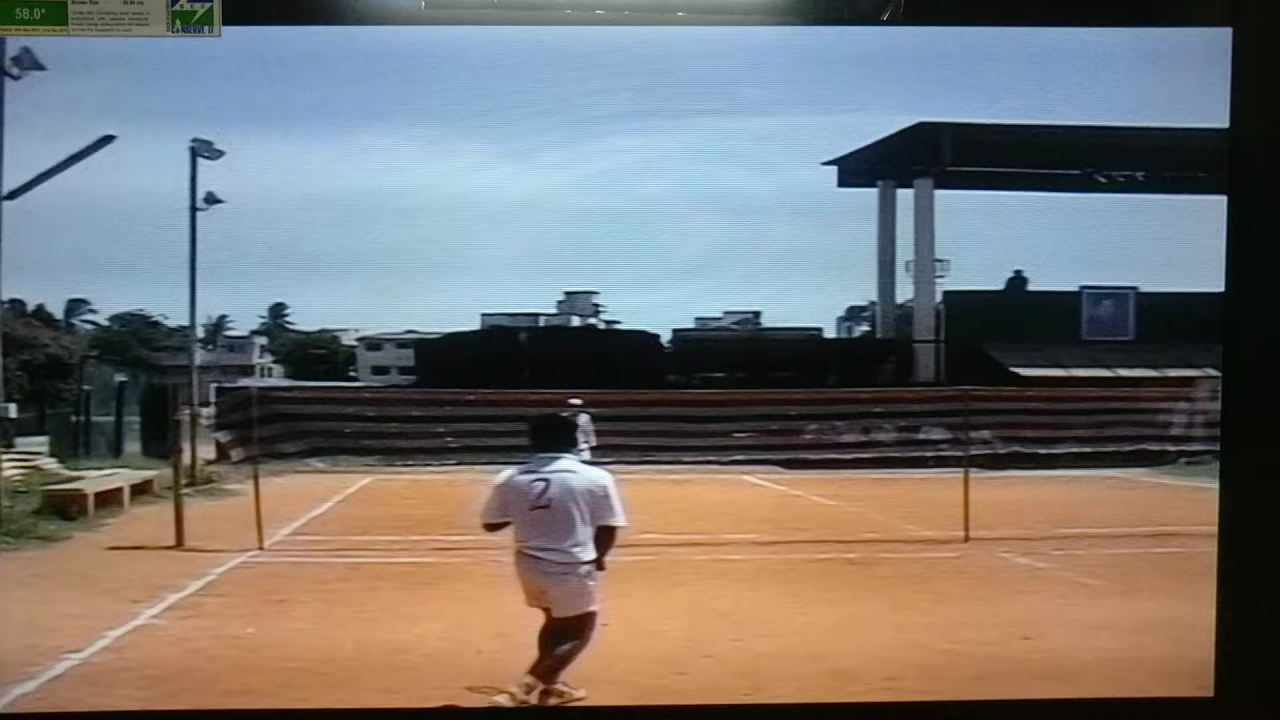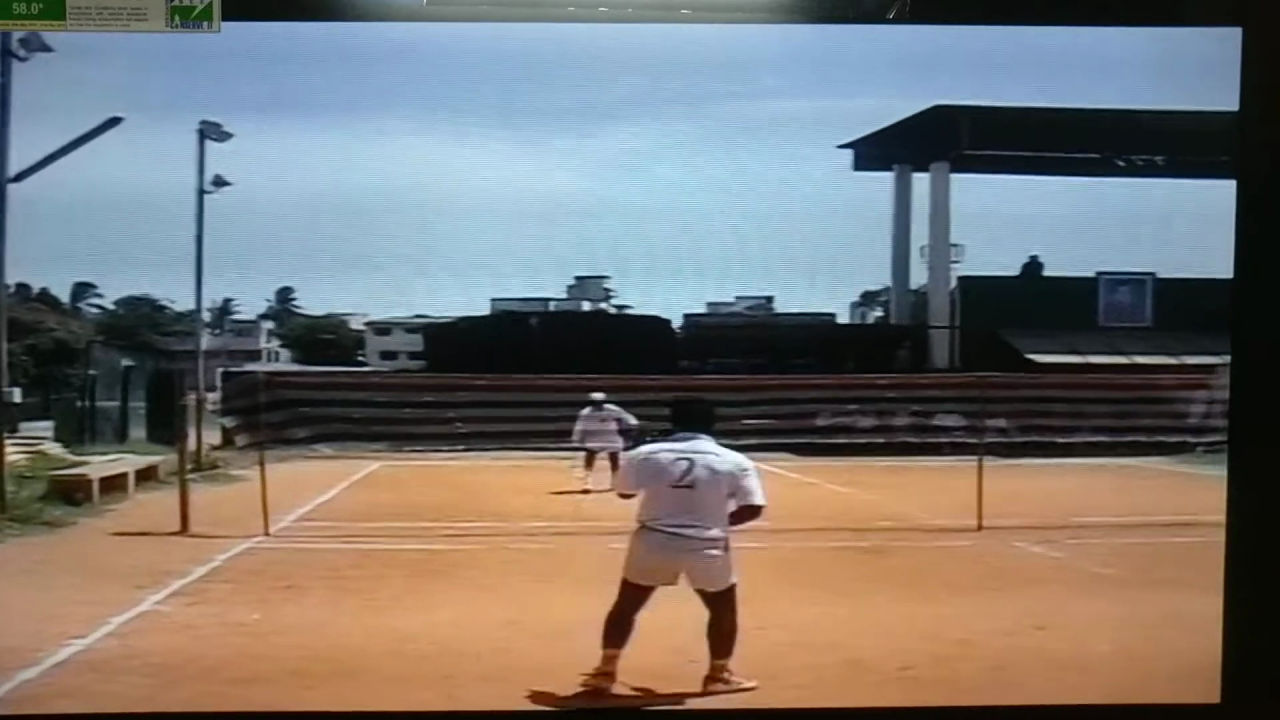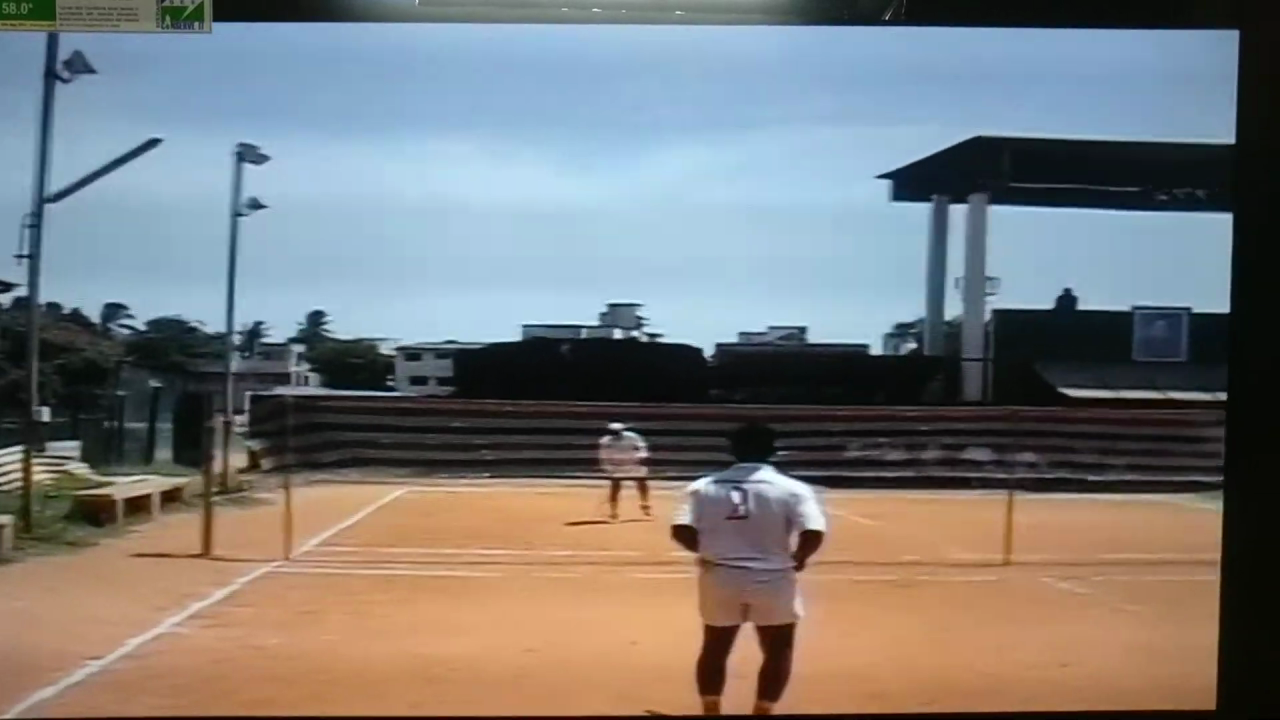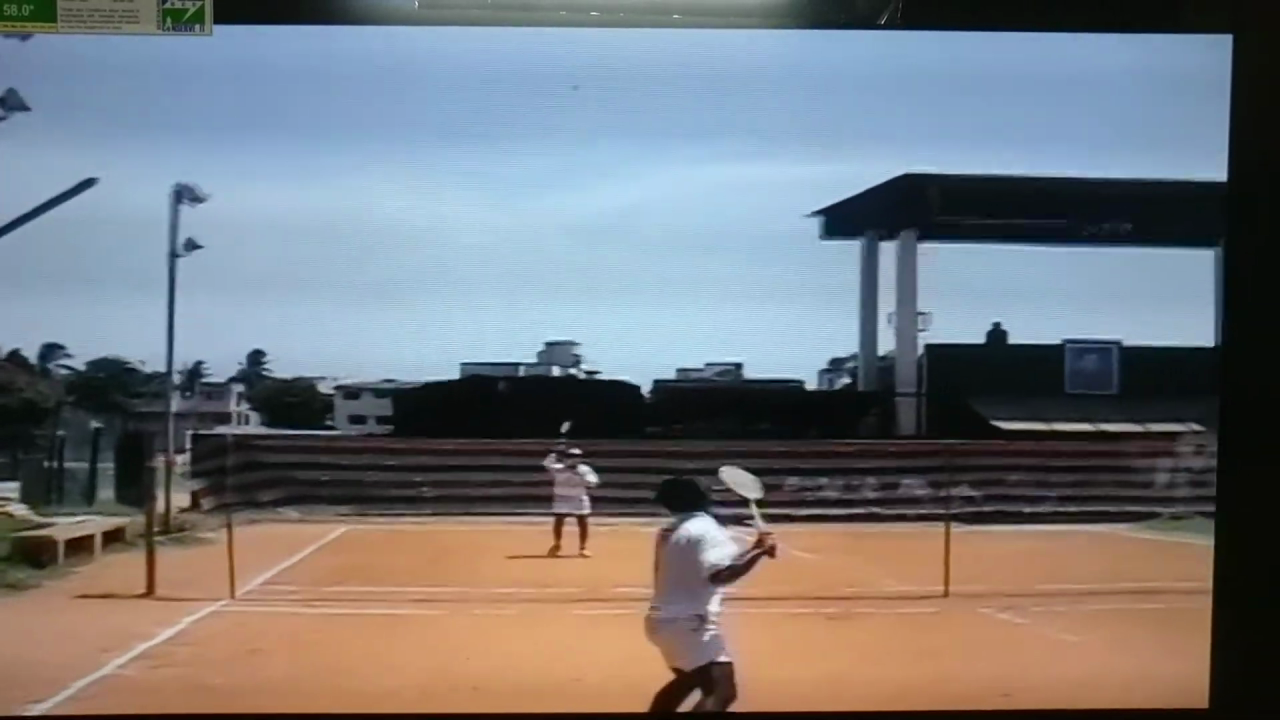
dt=0.7s
person 1, frame 1
left shoulder: (510, 480)
right shoulder: (596, 478)
left elbow: (490, 524)
right elbow: (608, 529)
right wrist: (596, 559)
left hip: (530, 566)
right hip: (573, 569)
left knee: (555, 624)
right knee: (574, 639)
left ankle: (549, 688)
right ankle: (521, 693)
person 1, frame 2
left shoulder: (646, 454)
right shoulder: (736, 462)
left elbow: (624, 490)
right elbow: (753, 509)
right wrist: (719, 521)
left hip: (652, 542)
right hip: (706, 547)
left knee: (625, 605)
right knee: (723, 609)
left ankle: (605, 670)
right ankle: (719, 675)
person 1, frame 3
left shoulder: (703, 487)
right shoulder: (793, 489)
left elbow: (681, 530)
right elbow: (813, 534)
right wrist: (798, 559)
left hip: (720, 577)
right hip: (772, 580)
left knee: (715, 648)
right knee: (778, 651)
left ankle: (711, 711)
right ankle: (762, 712)
person 1, frame 4
left shoulder: (670, 530)
right shoulder: (706, 531)
right elbow: (721, 574)
right wrist: (759, 550)
left hip: (663, 620)
right hip: (689, 623)
left knee: (689, 679)
right knee: (721, 693)
